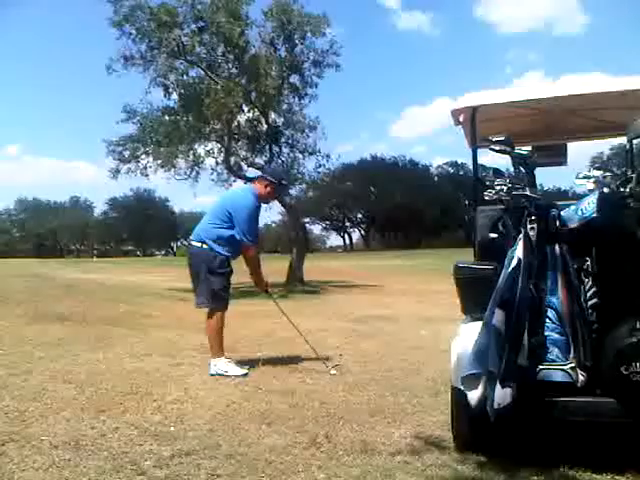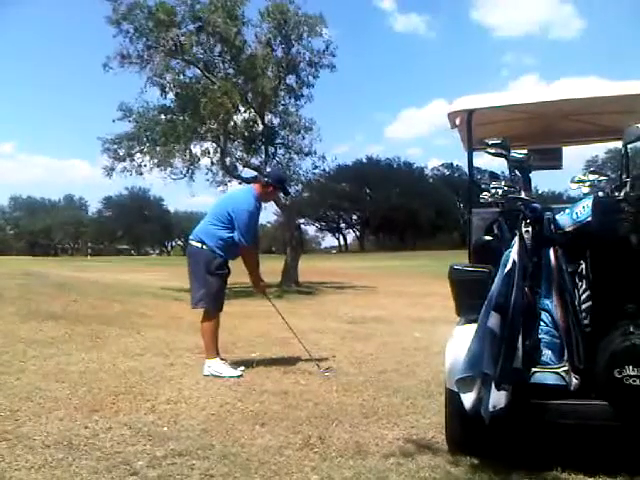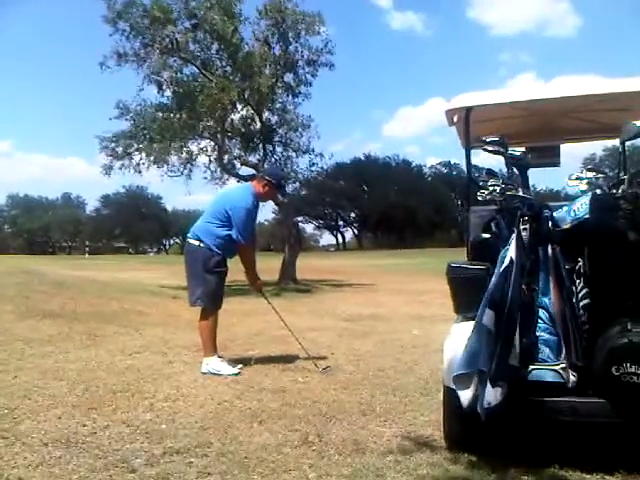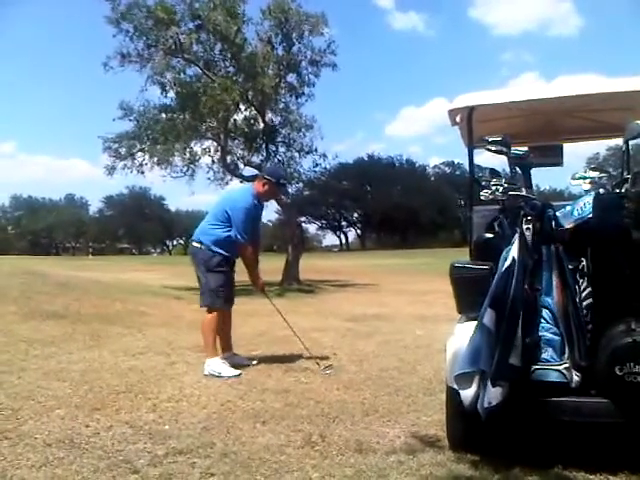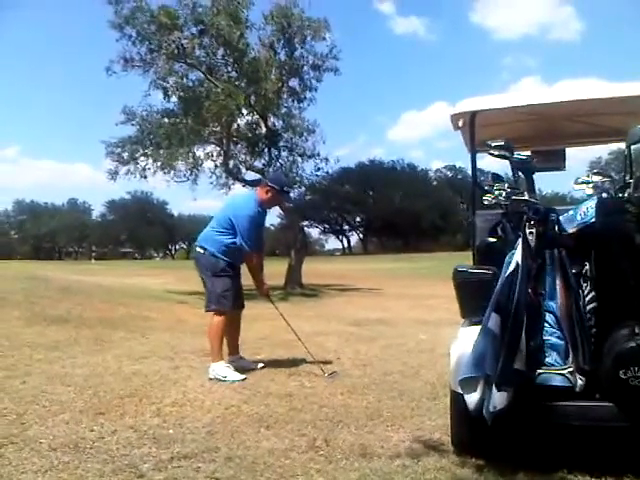
dt=1s
person 1, frame 1
left shoulder: (247, 196)
right shoulder: (246, 201)
left elbow: (250, 241)
right elbow: (248, 245)
left wrist: (256, 273)
right wrist: (258, 276)
left hip: (212, 252)
right hip: (208, 251)
left knee: (219, 307)
right knee: (216, 307)
left ankle: (219, 358)
right ankle: (217, 361)
person 1, frame 2
left shoulder: (248, 196)
right shoulder: (246, 203)
left elbow: (251, 242)
right elbow: (246, 246)
left wrist: (256, 274)
right wrist: (256, 278)
left hip: (211, 252)
right hip: (206, 251)
left knee: (215, 307)
right knee: (211, 307)
left ankle: (215, 358)
right ankle: (212, 362)
person 1, frame 3
left shoulder: (248, 196)
right shoulder: (243, 201)
left elbow: (249, 239)
right elbow: (242, 244)
left wrist: (252, 272)
right wrist: (253, 276)
left hip: (211, 251)
right hip: (204, 250)
left knee: (213, 306)
right knee: (209, 305)
left ankle: (213, 356)
right ankle: (209, 360)
person 1, frame 4
left shoulder: (255, 201)
right shoulder: (243, 201)
left elbow: (254, 239)
right elbow: (243, 244)
left wrist: (256, 271)
right wrist: (255, 276)
left hip: (221, 253)
right hip: (208, 251)
left knee: (225, 305)
right knee: (215, 306)
left ankle: (227, 354)
right ankle: (212, 361)
person 1, frame 5
left shoulder: (258, 206)
right shoulder: (247, 209)
left elbow: (257, 247)
right elbow: (248, 252)
left wrist: (261, 277)
right wrist: (260, 283)
left hip: (225, 258)
right hip: (212, 256)
left knee: (235, 309)
right knee: (222, 309)
left ankle: (234, 357)
right ankle: (217, 365)
